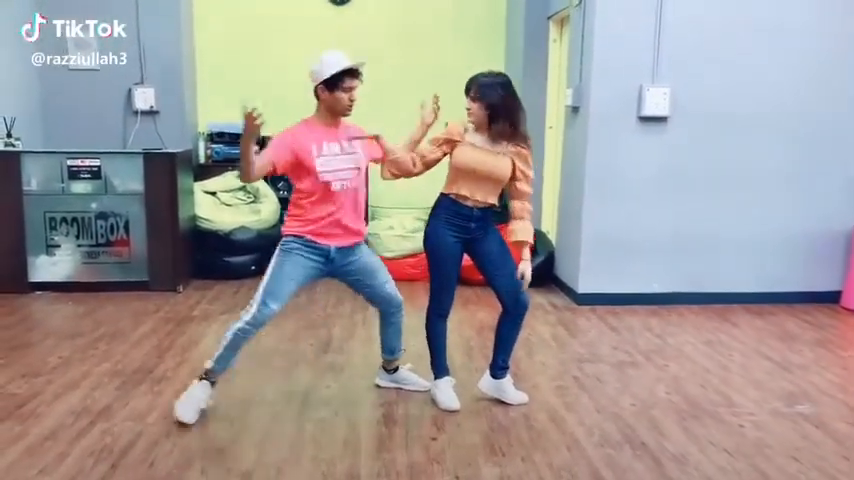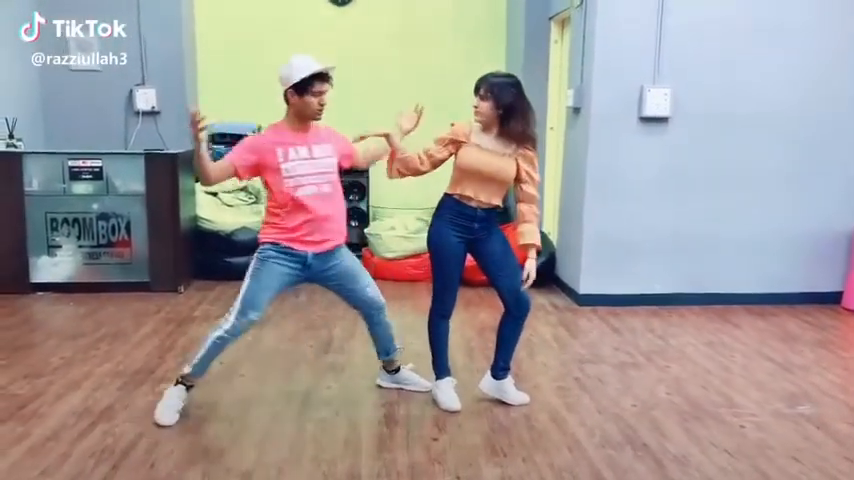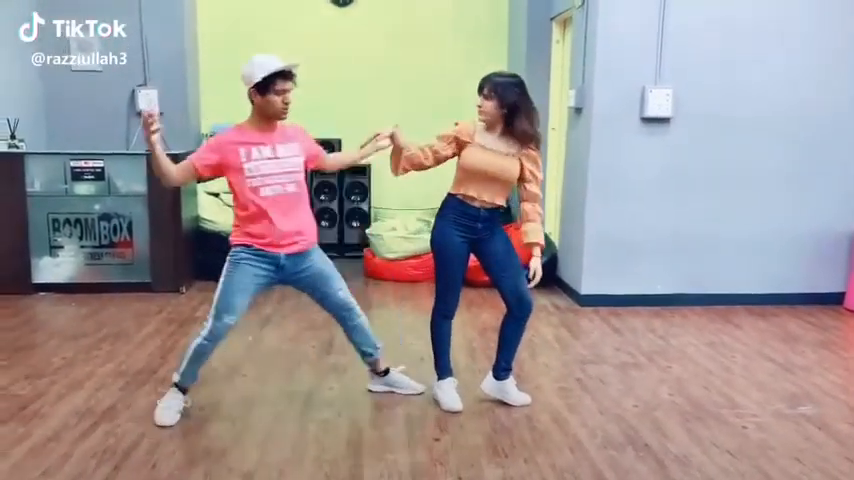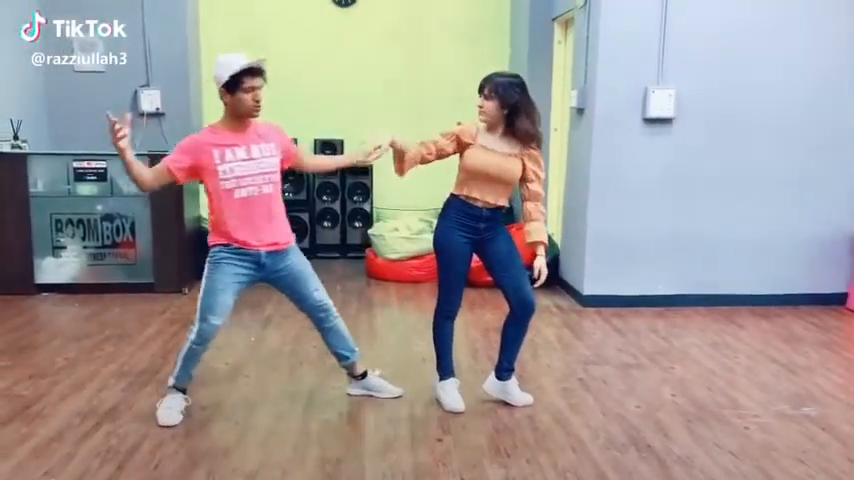
dt=0.1s
person 1, frame 1
left shoulder: (359, 134)
right shoulder: (297, 137)
right elbow: (250, 173)
right wrist: (252, 138)
left hip: (351, 248)
right hip: (303, 246)
left knee: (392, 303)
right knee: (259, 315)
left ankle: (392, 370)
right ankle: (206, 381)
person 1, frame 2
left shoulder: (330, 138)
right shoulder: (264, 143)
left elbow: (362, 160)
right elbow: (210, 177)
left wrist: (398, 134)
right wrist: (198, 141)
left hip: (331, 252)
right hip: (281, 252)
left knee: (375, 306)
right knee: (240, 322)
left ankle: (392, 370)
right ankle: (184, 385)
person 1, frame 3
left shoulder: (297, 136)
right shoulder: (226, 144)
left elbow: (326, 163)
right elbow: (173, 178)
left wrist: (371, 147)
right wrist: (154, 144)
left hip: (303, 252)
right hip: (252, 255)
left knee: (348, 309)
right knee: (218, 328)
left ankle: (381, 373)
right ankle: (179, 389)
person 1, frame 4
left shoulder: (272, 135)
right shoulder: (200, 145)
left elbow: (308, 163)
right elbow: (148, 182)
left wrist: (356, 159)
right wrist: (125, 151)
left hip: (281, 251)
right hip: (231, 255)
left knee: (323, 310)
right knee: (207, 329)
left ankle: (358, 376)
right ankle: (177, 391)
person 2, frame 1
left shoulder: (516, 148)
right shoulder: (457, 134)
left elbow: (521, 200)
right elbow: (416, 164)
left wrist: (525, 252)
right wrist: (383, 142)
left hip: (485, 225)
right hip: (447, 220)
left knee: (516, 302)
right knee: (441, 304)
left ankle: (497, 377)
right ankle: (441, 380)
person 2, frame 2
left shoulder: (522, 150)
right shoulder: (462, 134)
left elbow: (528, 202)
right elbow: (423, 163)
left wrist: (530, 254)
right wrist: (392, 139)
left hip: (488, 226)
right hip: (450, 220)
left knee: (519, 302)
right knee: (443, 305)
left ankle: (498, 378)
right ankle: (443, 380)
person 2, frame 3
left shoulder: (526, 150)
right shoulder: (466, 133)
left elbow: (531, 200)
right elbow: (426, 157)
left wrist: (536, 252)
right wrist: (399, 142)
left hip: (492, 226)
right hip: (454, 220)
left knee: (521, 302)
right knee: (446, 304)
left ankle: (500, 379)
right ankle: (444, 381)
person 2, frame 4
left shoulder: (527, 150)
right shoulder: (467, 134)
left elbow: (534, 199)
right elbow: (427, 150)
left wrist: (540, 251)
right wrist: (401, 148)
left hip: (494, 227)
right hip: (457, 221)
left knee: (524, 303)
right knee: (449, 305)
left ankle: (502, 379)
right ankle: (447, 381)
